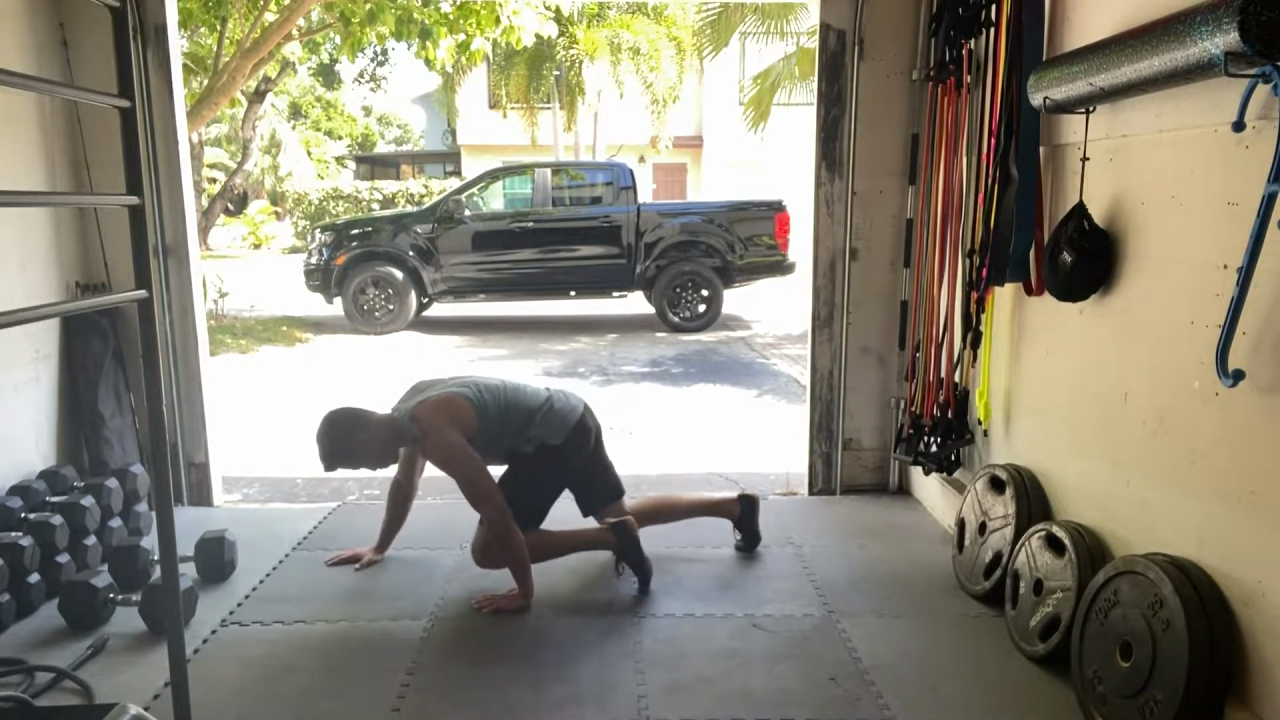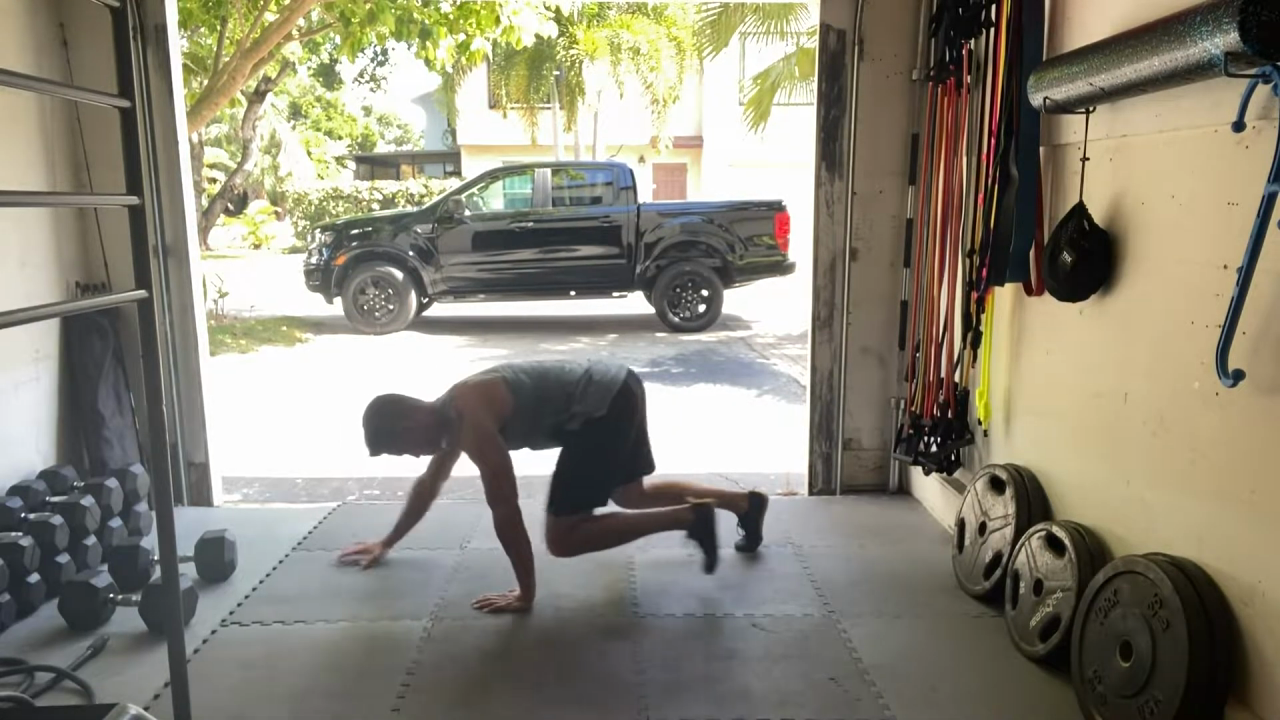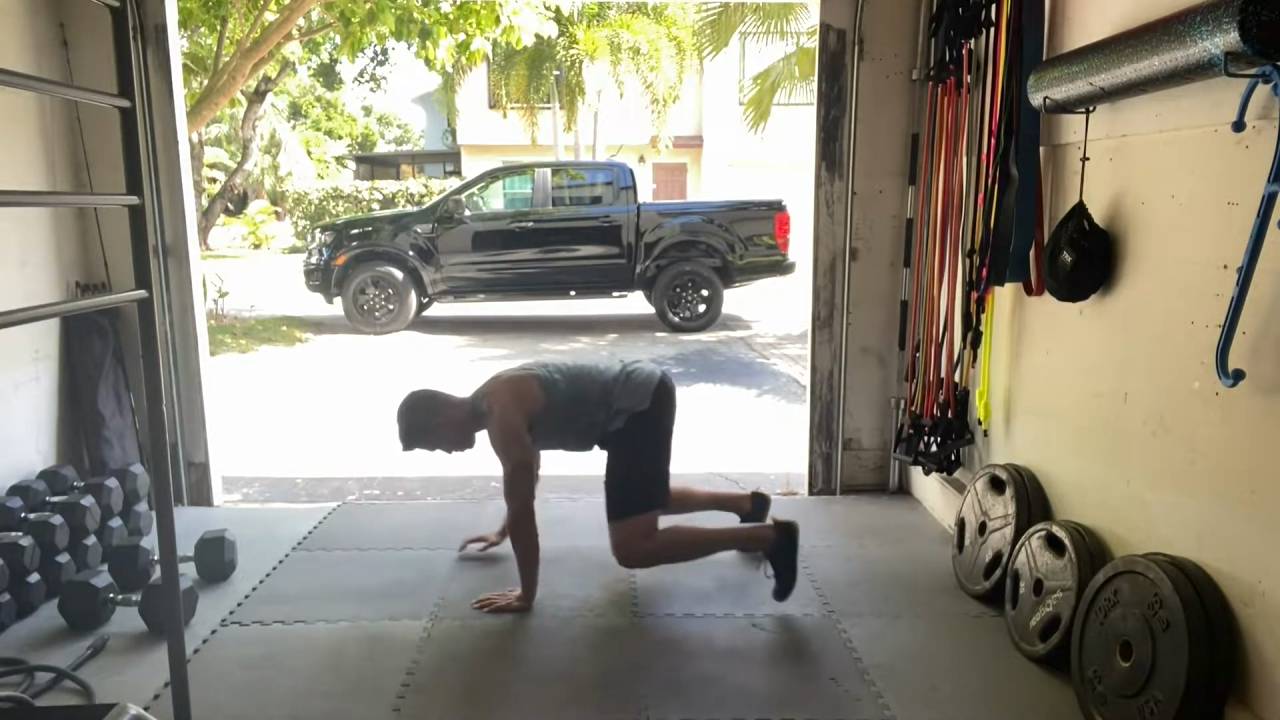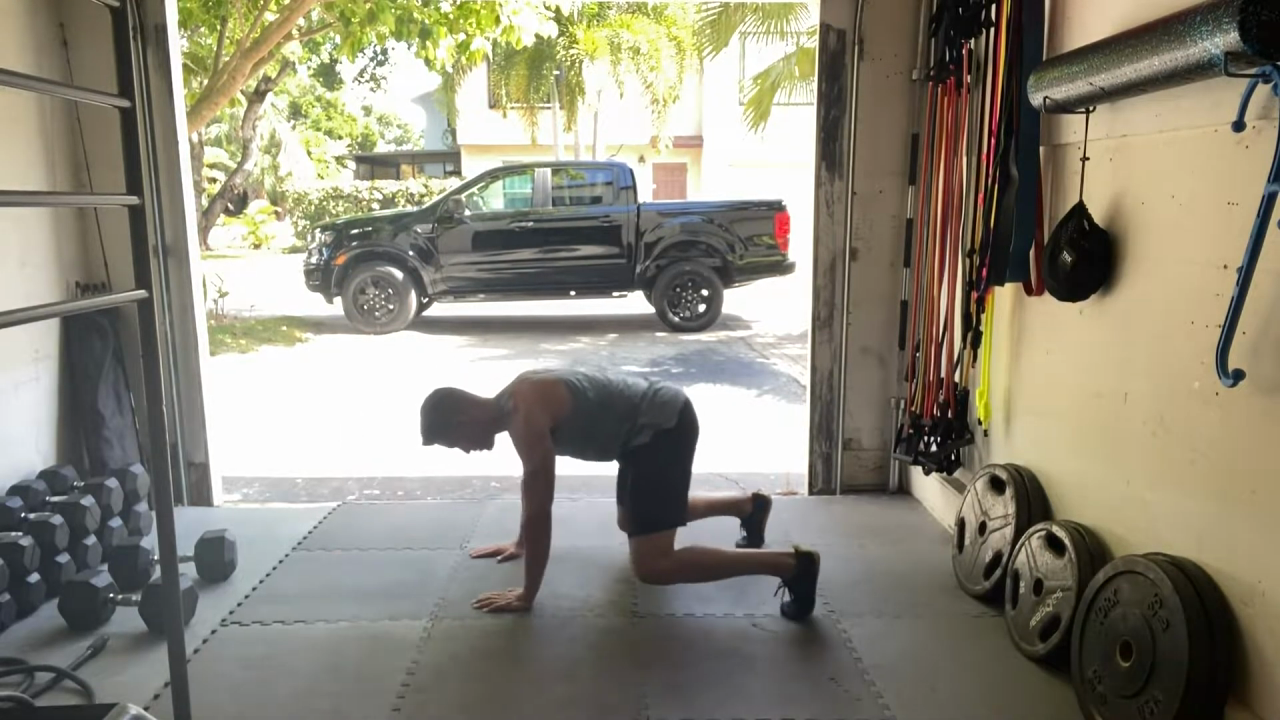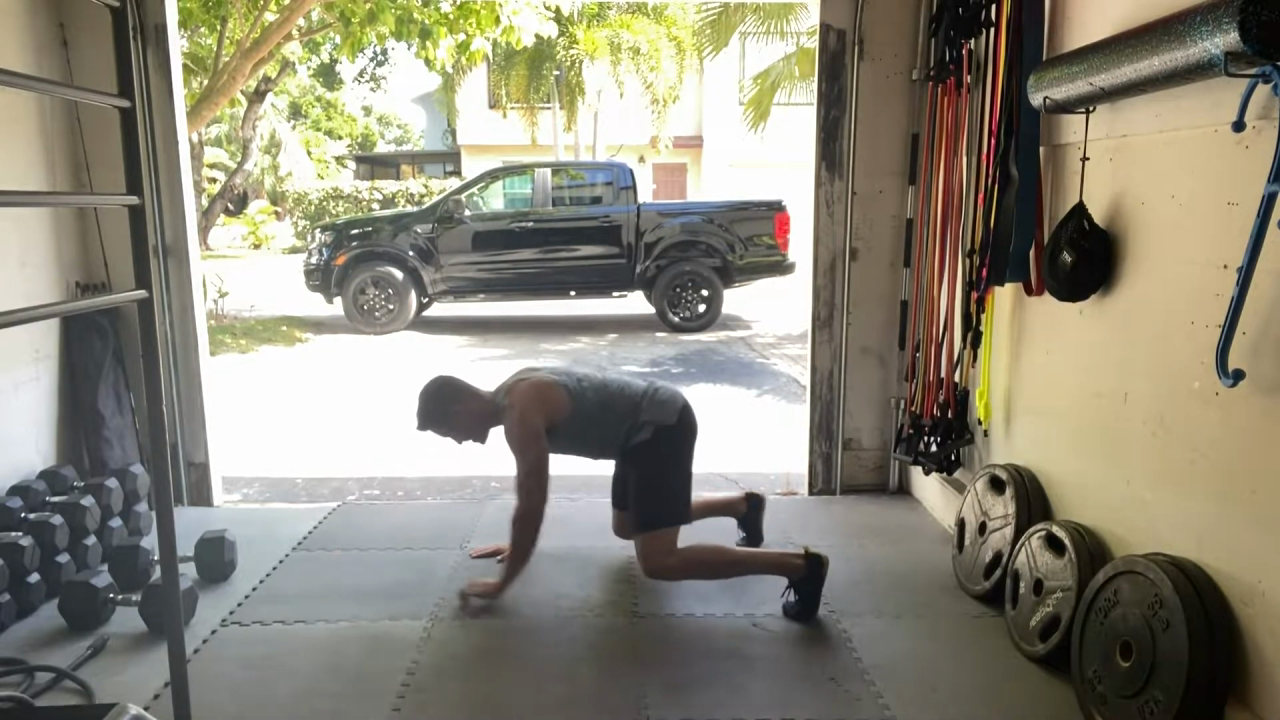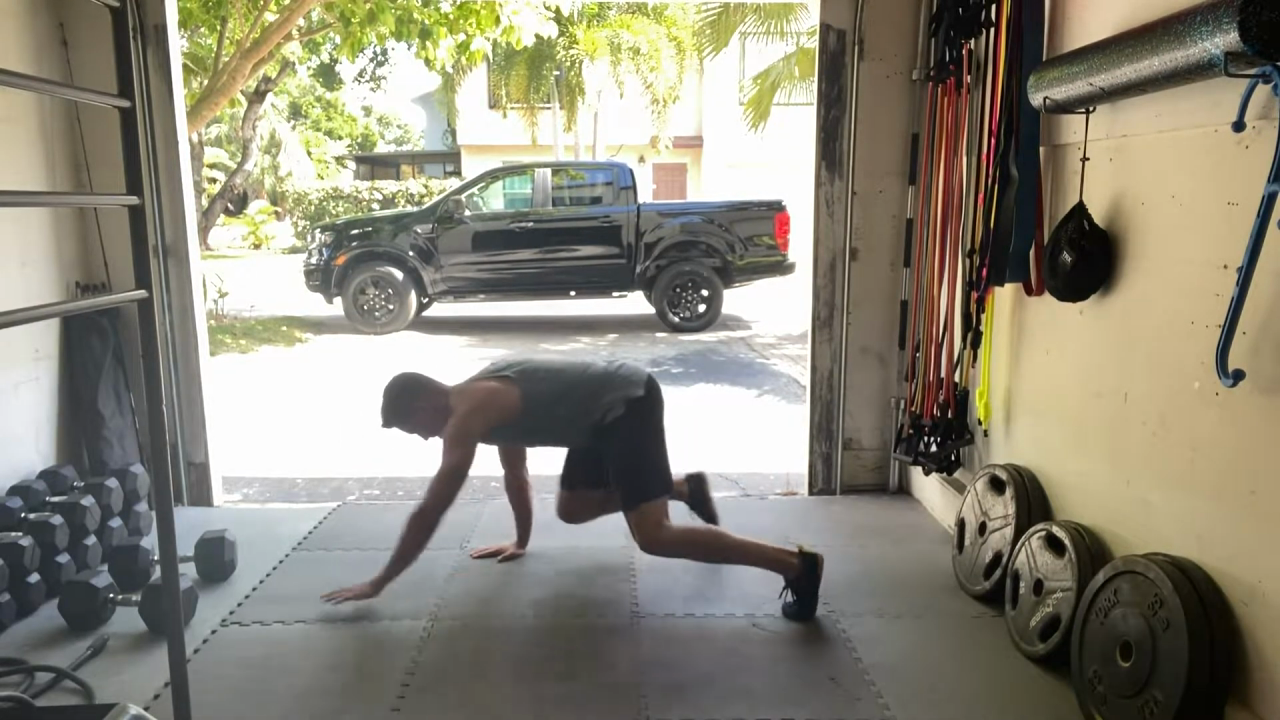
dt=0.2s
person 1, frame 1
left shoulder: (434, 436)
right shoulder: (408, 415)
left elbow: (496, 514)
right elbow: (403, 485)
left wrist: (525, 590)
right wrist: (377, 548)
left hip: (557, 435)
right hip: (573, 422)
left knee: (486, 551)
right knee: (618, 513)
left ankle: (614, 537)
right ankle: (738, 506)
person 1, frame 2
left shoulder: (470, 420)
right shoulder: (451, 408)
left elbow: (506, 512)
right elbow: (431, 480)
left wrist: (525, 592)
right wrist: (386, 542)
left hip: (601, 406)
right hip: (612, 393)
left knee: (562, 538)
right knee: (633, 495)
left ankle: (690, 515)
right ankle: (744, 502)
person 1, frame 3
left shoulder: (501, 417)
right shoulder: (495, 401)
left elbow: (521, 510)
right elbow: (522, 486)
left wrist: (525, 594)
right wrist: (502, 532)
left hip: (639, 405)
right hip: (639, 398)
left knee: (633, 549)
right knee: (643, 500)
left ankle: (769, 536)
right ankle: (748, 504)
person 1, frame 4
left shoulder: (526, 415)
right shoulder: (516, 401)
left elbow: (538, 509)
right elbow: (532, 479)
left wrist: (526, 595)
right wrist: (520, 543)
left hip: (663, 427)
right hip: (653, 424)
left knee: (652, 567)
right knee: (633, 521)
left ankle: (791, 564)
right ankle: (748, 504)
person 1, frame 5
left shoulder: (521, 413)
right shoulder: (514, 397)
left elbow: (531, 506)
right elbow: (534, 476)
left wrist: (503, 582)
right wrist: (520, 544)
left hip: (662, 427)
right hip: (646, 427)
left knee: (657, 564)
right knee: (629, 527)
left ankle: (799, 566)
right ankle: (740, 506)
person 1, frame 6
left shoulder: (469, 413)
right shoulder: (484, 395)
left elbow: (432, 509)
right elbow: (514, 469)
left wrist: (378, 583)
right wrist: (521, 540)
left hip: (630, 402)
right hip: (608, 407)
left knee: (654, 537)
right knee: (572, 510)
left ankle: (795, 564)
right ankle: (683, 488)
